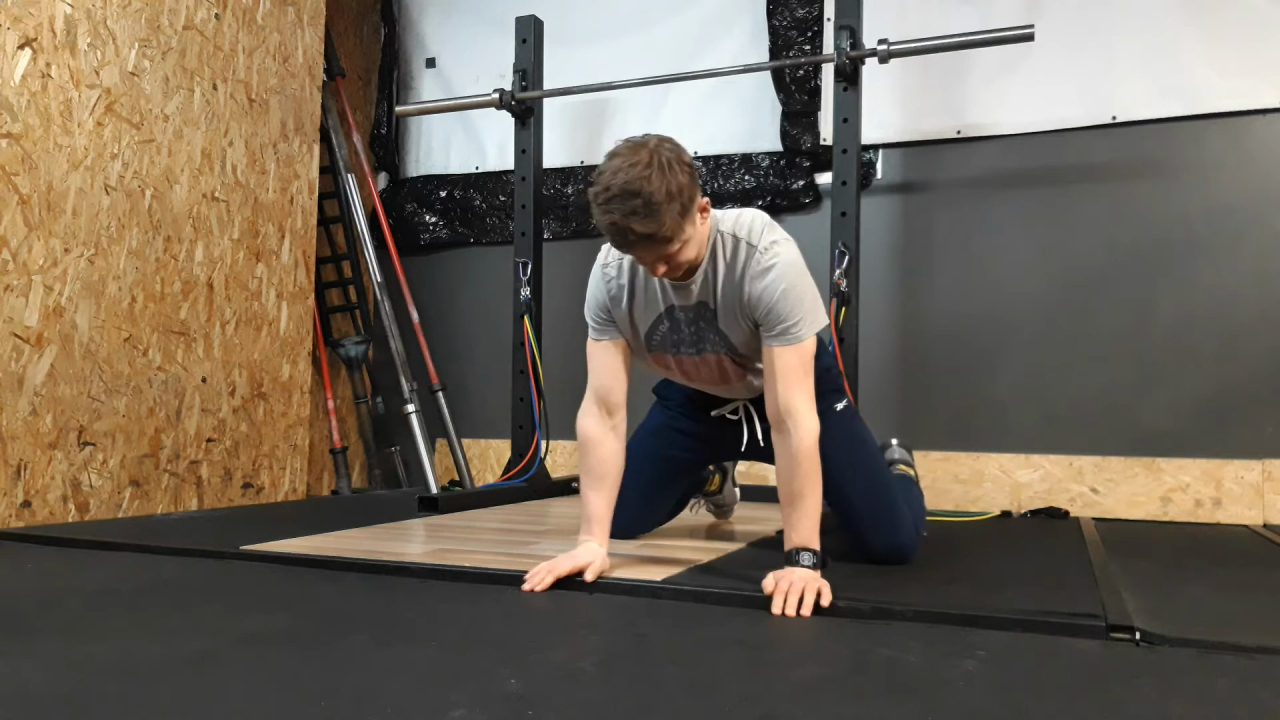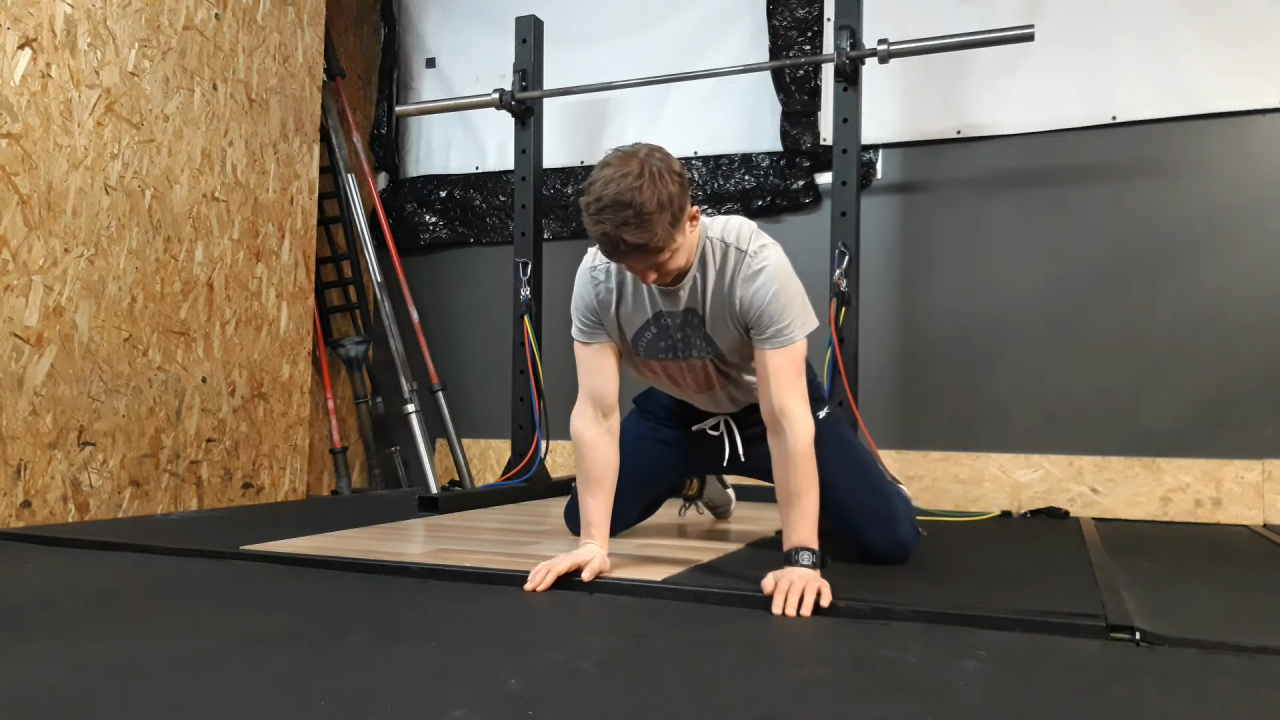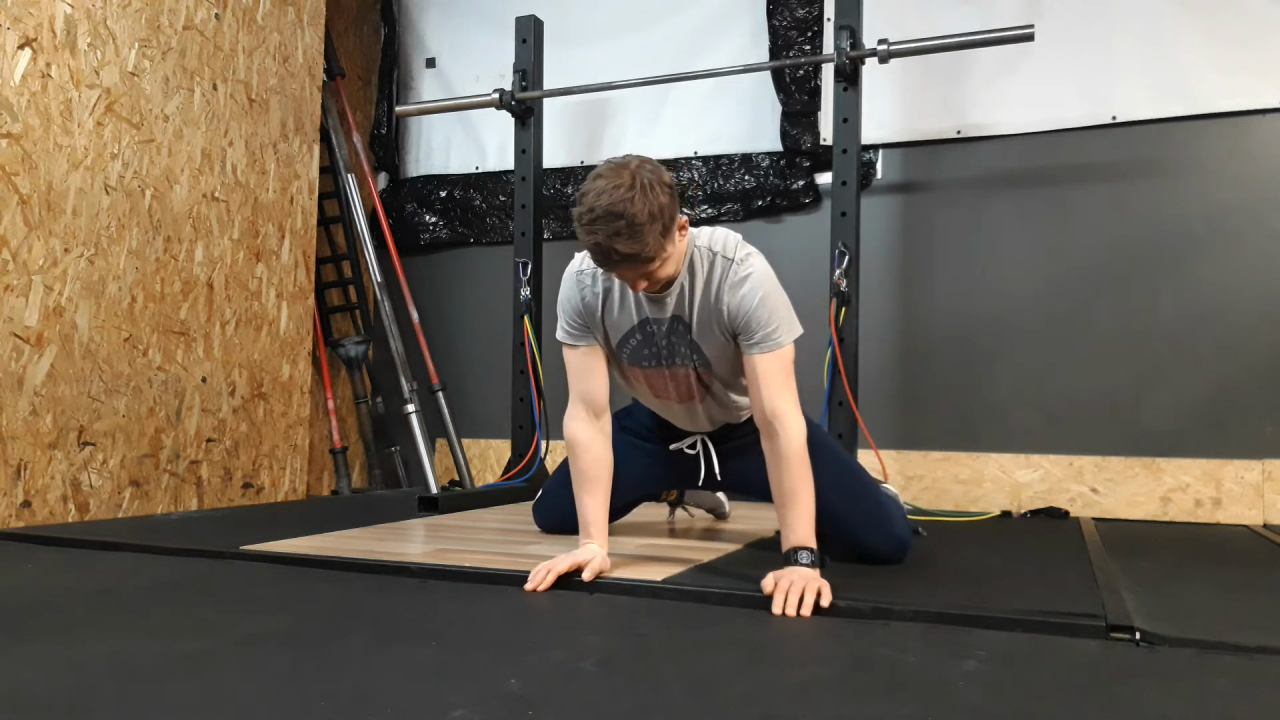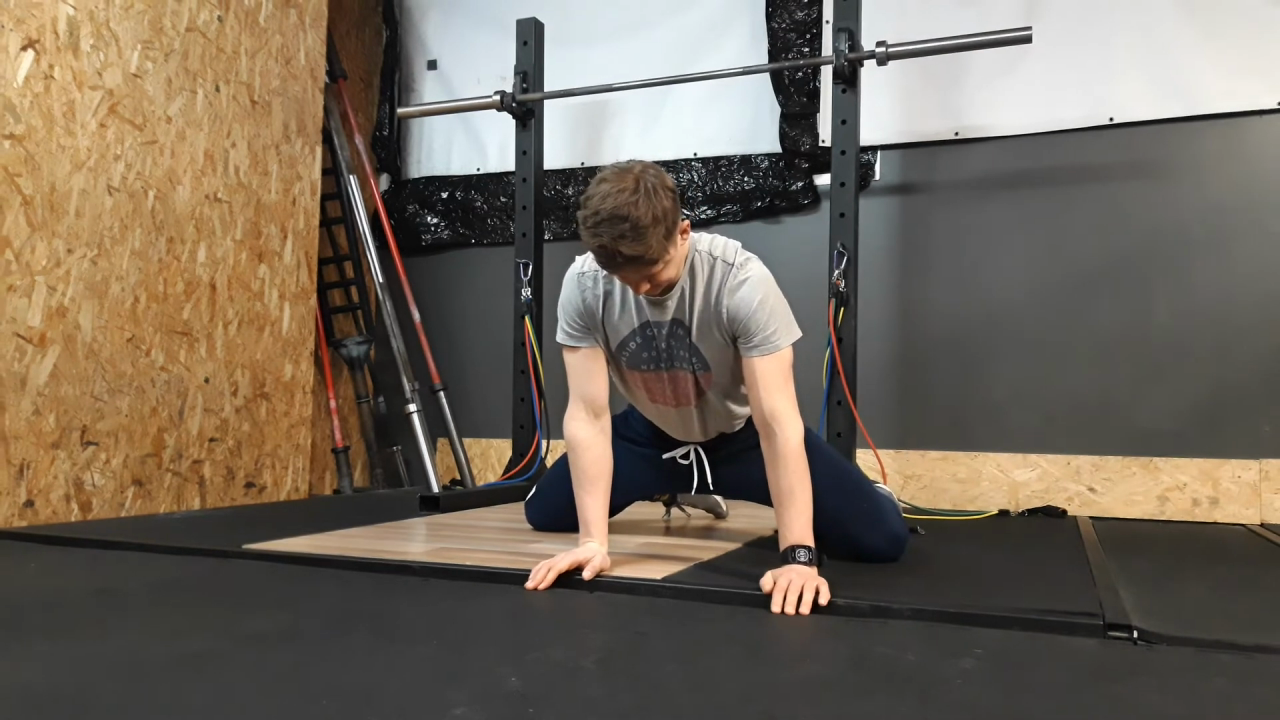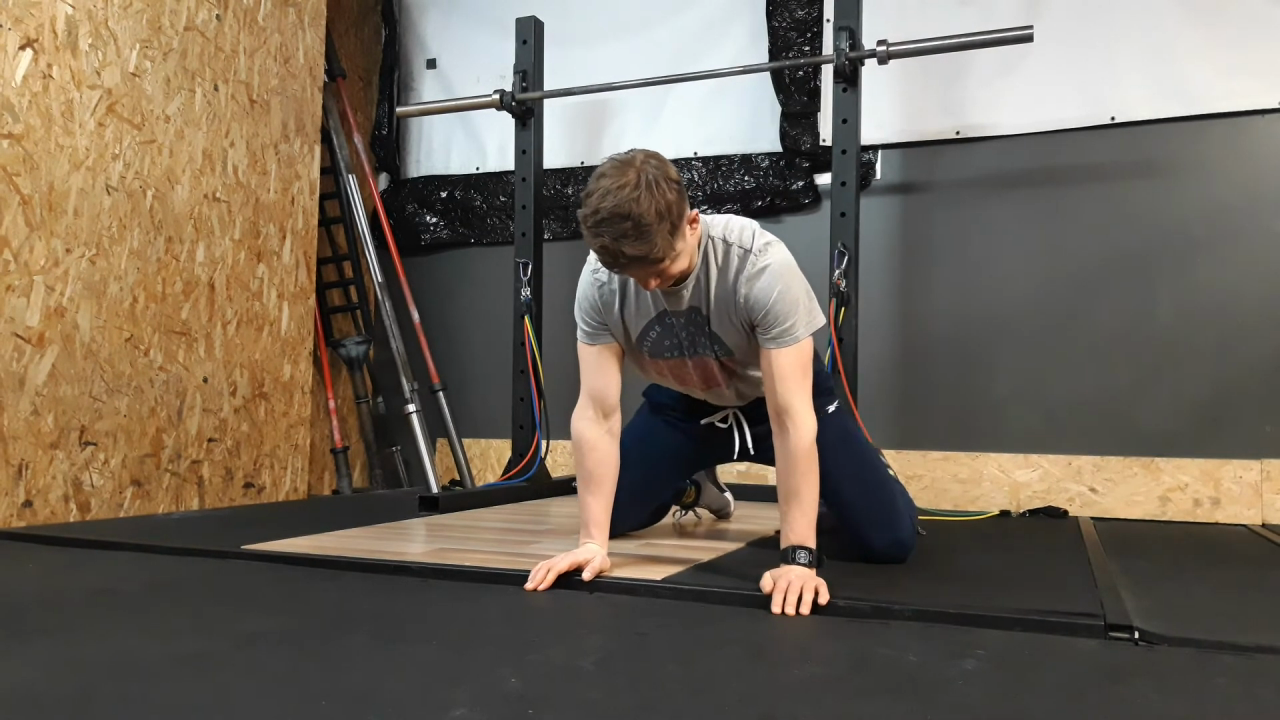
dt=1s
person 1, frame 1
left shoulder: (768, 257)
right shoulder: (611, 274)
left elbow: (790, 419)
right elbow: (603, 410)
left wrist: (802, 557)
right wrist: (592, 540)
left hip: (797, 388)
right hip: (694, 397)
left knee: (891, 542)
right knee: (620, 519)
left ankle: (897, 468)
right ankle: (709, 478)
person 1, frame 2
left shoulder: (755, 263)
right shoulder: (595, 277)
left elbow: (785, 419)
right elbow: (596, 412)
left wrist: (802, 556)
right wrist: (593, 542)
left hip: (764, 405)
right hip: (675, 410)
left knee: (888, 539)
right knee: (581, 518)
right ankle: (694, 481)
person 1, frame 3
left shoulder: (741, 273)
right shoulder: (582, 282)
left elbow: (778, 420)
right elbow: (588, 414)
left wrist: (800, 556)
right wrist: (594, 542)
left hip: (744, 426)
right hip: (657, 426)
left knee: (884, 539)
right knee: (552, 516)
right ankle: (681, 490)
person 1, frame 4
left shoulder: (741, 280)
right shoulder: (583, 285)
left elbow: (777, 422)
right elbow: (588, 415)
left wrist: (798, 554)
right wrist: (594, 540)
left hip: (740, 434)
right hip: (651, 433)
left knee: (881, 537)
right knee: (544, 512)
right ankle: (675, 490)
person 1, frame 5
left shoulder: (762, 265)
right shoulder: (599, 279)
left elbow: (790, 418)
right elbow: (598, 414)
left wrist: (798, 556)
right wrist: (592, 542)
left hip: (774, 398)
right hip: (683, 403)
left knee: (888, 539)
right knee: (610, 518)
right ankle: (694, 487)
